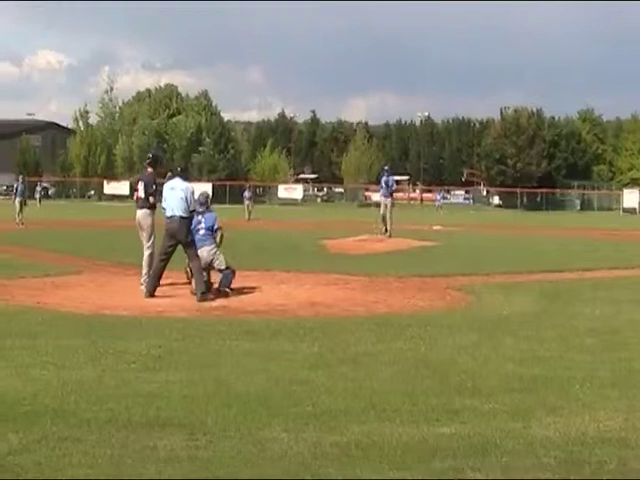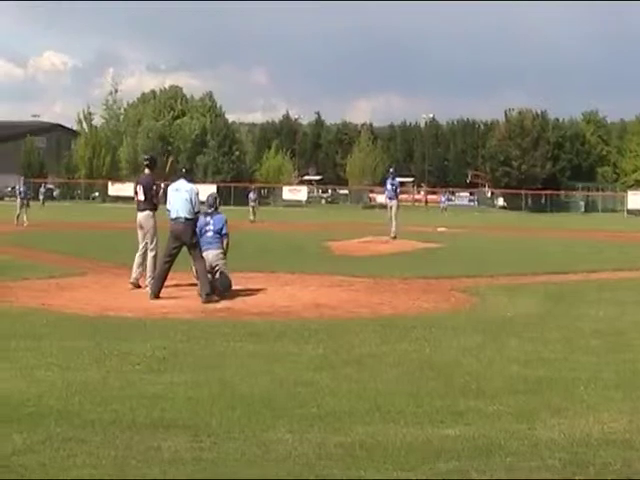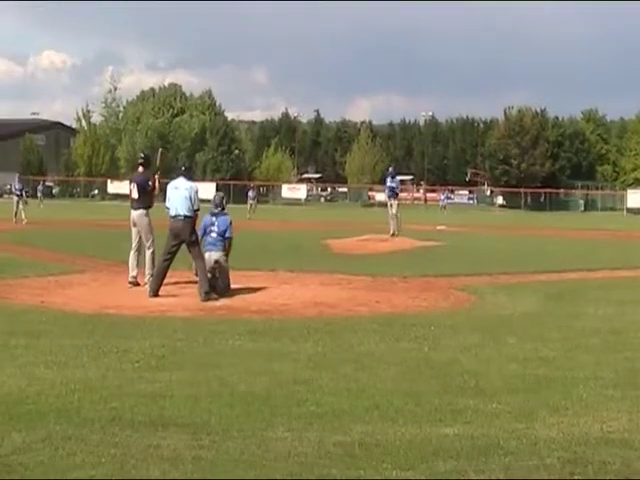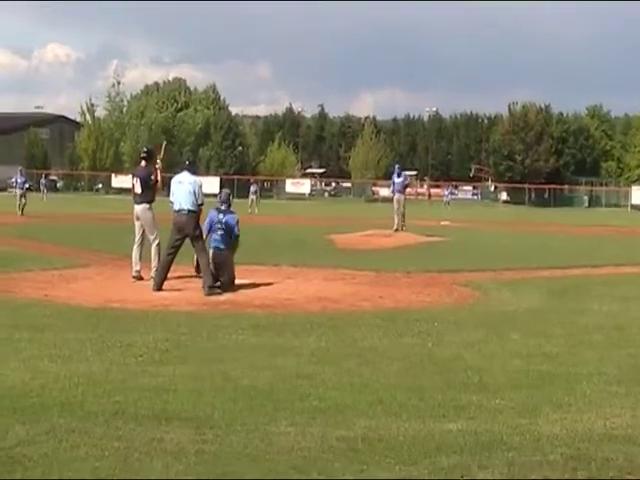
dt=0.3s
person 1, frame 1
left shoulder: (166, 186)
right shoulder: (187, 187)
left elbow: (164, 207)
right elbow: (192, 210)
left wrist: (170, 217)
right wrist: (189, 224)
left hip: (169, 223)
right hip: (183, 223)
left knee: (162, 257)
right knee: (193, 258)
left ankle: (149, 290)
right ankle: (201, 292)
person 1, frame 2
left shoulder: (171, 187)
right shoulder: (192, 188)
left elbow: (168, 208)
right elbow: (196, 212)
left wrist: (174, 219)
right wrist: (193, 225)
left hip: (174, 225)
right hip: (187, 225)
left knee: (167, 259)
right knee: (198, 260)
left ankle: (154, 292)
right ankle: (206, 294)
person 1, frame 3
left shoulder: (170, 185)
right shoulder: (191, 186)
left elbow: (168, 206)
right elbow: (195, 210)
left wrist: (174, 218)
left hip: (173, 223)
right hip: (187, 223)
left knee: (166, 257)
right knee: (198, 257)
left ankle: (153, 289)
right ankle: (205, 292)
person 1, frame 4
left shoulder: (174, 179)
right shoulder: (195, 180)
left elbow: (172, 201)
right elbow: (200, 204)
left wrist: (177, 211)
left hip: (177, 217)
right hip: (191, 217)
left knee: (170, 251)
right knee: (201, 252)
left ankle: (157, 283)
right ankle: (208, 286)
person 2, frame 1
left shoulder: (140, 177)
right shoulder: (152, 178)
left elbow: (135, 197)
right elbow: (152, 200)
right wrist: (158, 195)
left hip: (138, 212)
right hip: (147, 213)
left knee: (146, 246)
right knee: (149, 247)
left ankle: (145, 277)
right ankle: (146, 280)
person 2, frame 2
left shoulder: (139, 179)
right shoulder: (151, 179)
left elbow: (136, 199)
right elbow: (155, 200)
left hip: (139, 214)
right hip: (148, 214)
left knee: (142, 248)
right knee: (151, 249)
left ankle: (134, 278)
right ankle: (150, 281)
person 2, frame 3
left shoulder: (133, 177)
right shoulder: (146, 176)
left elbow: (131, 195)
right elbow: (155, 192)
right wrist: (156, 180)
left hip: (133, 212)
right hip: (142, 212)
left knee: (135, 247)
right knee: (149, 247)
left ankle: (132, 278)
right ankle: (149, 278)
person 2, frame 4
left shoulder: (135, 172)
right shoulder: (149, 171)
left elbow: (134, 190)
right elbow: (158, 185)
right wrist: (158, 170)
left hip: (136, 207)
right hip: (145, 207)
left knee: (138, 241)
right knee: (154, 240)
left ankle: (136, 272)
right ankle: (155, 272)
